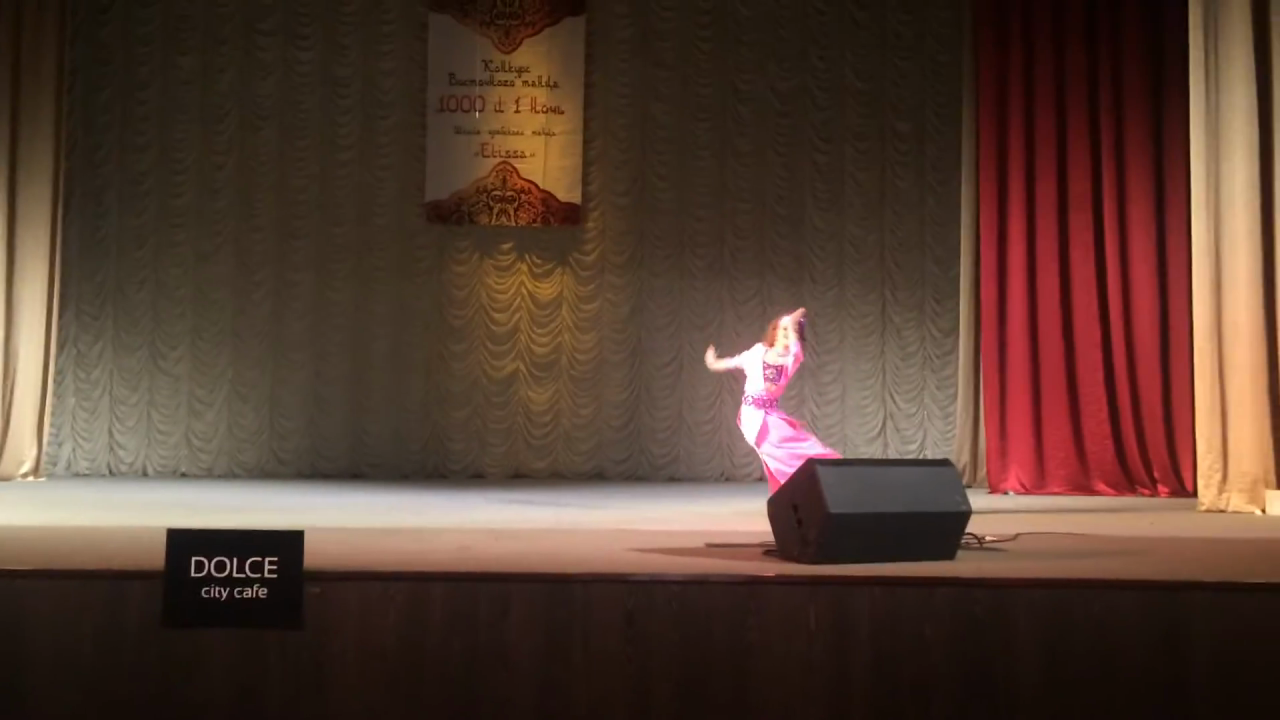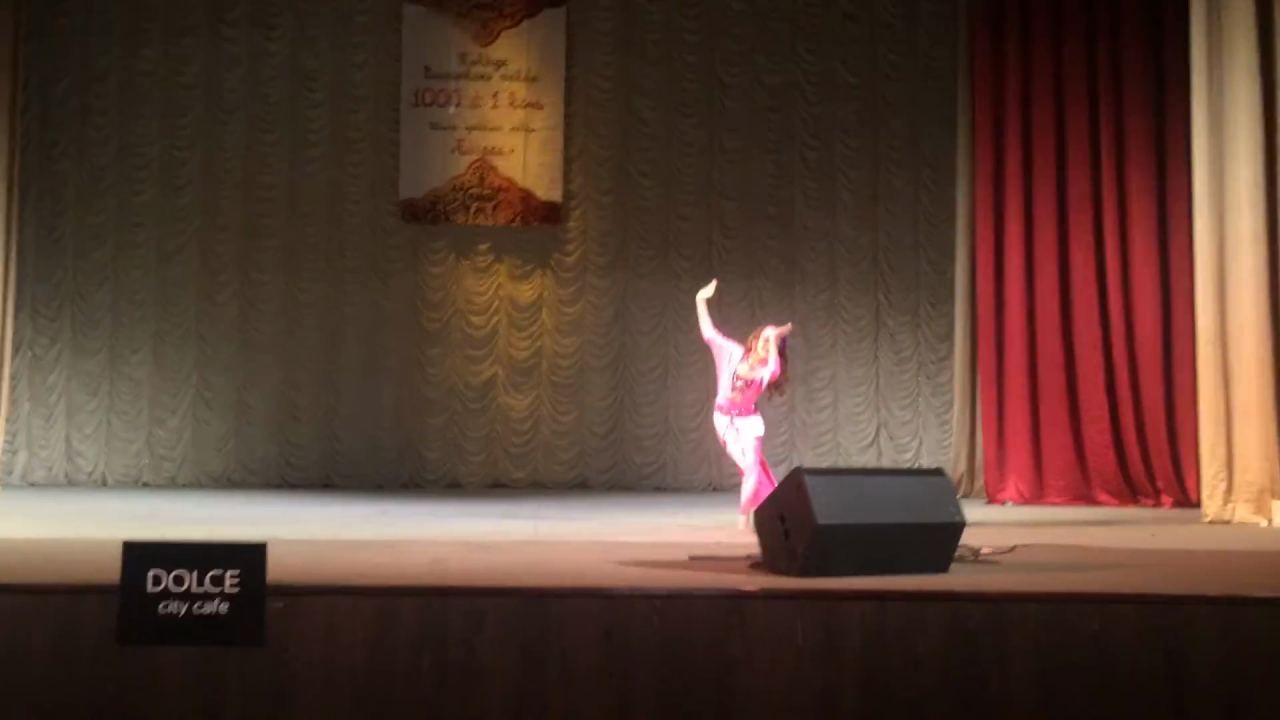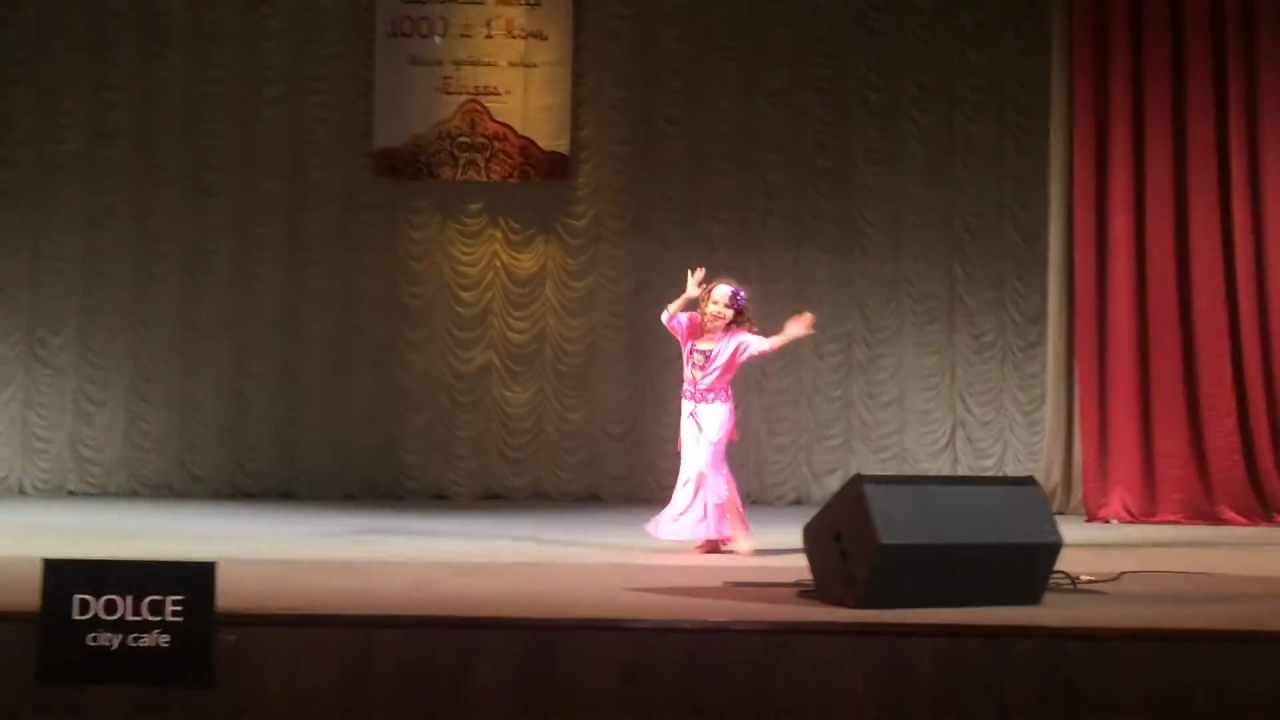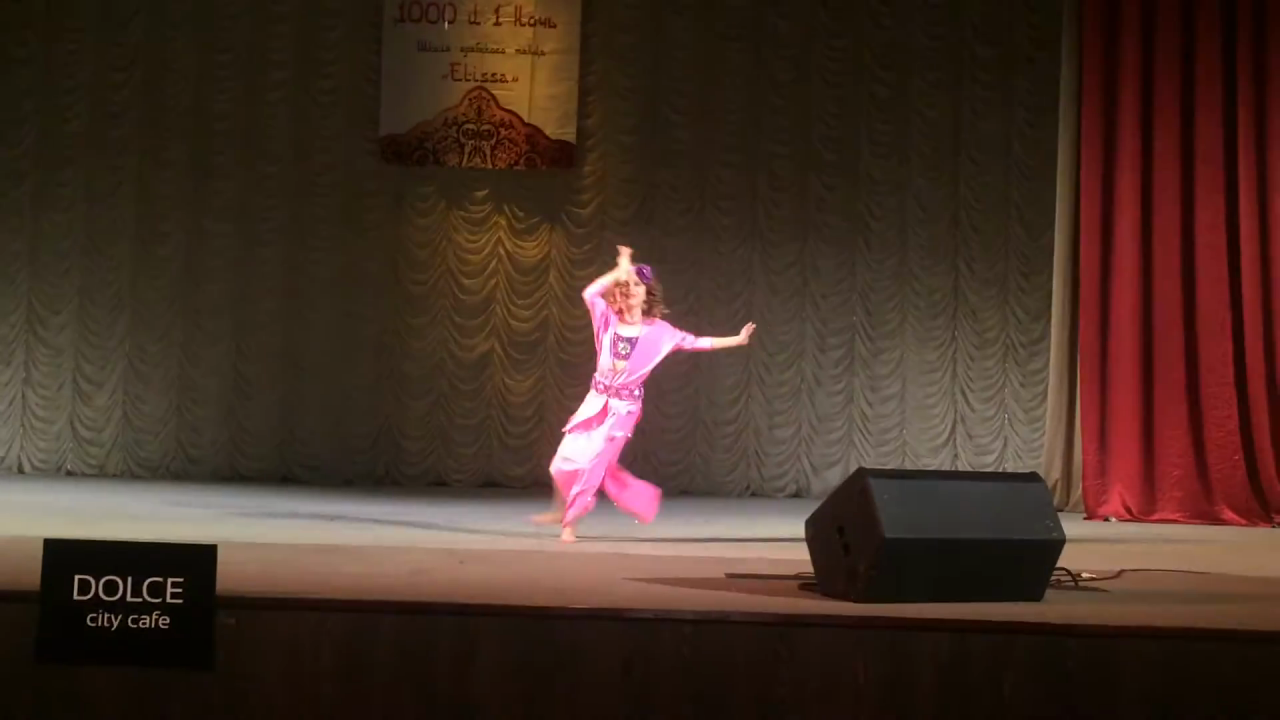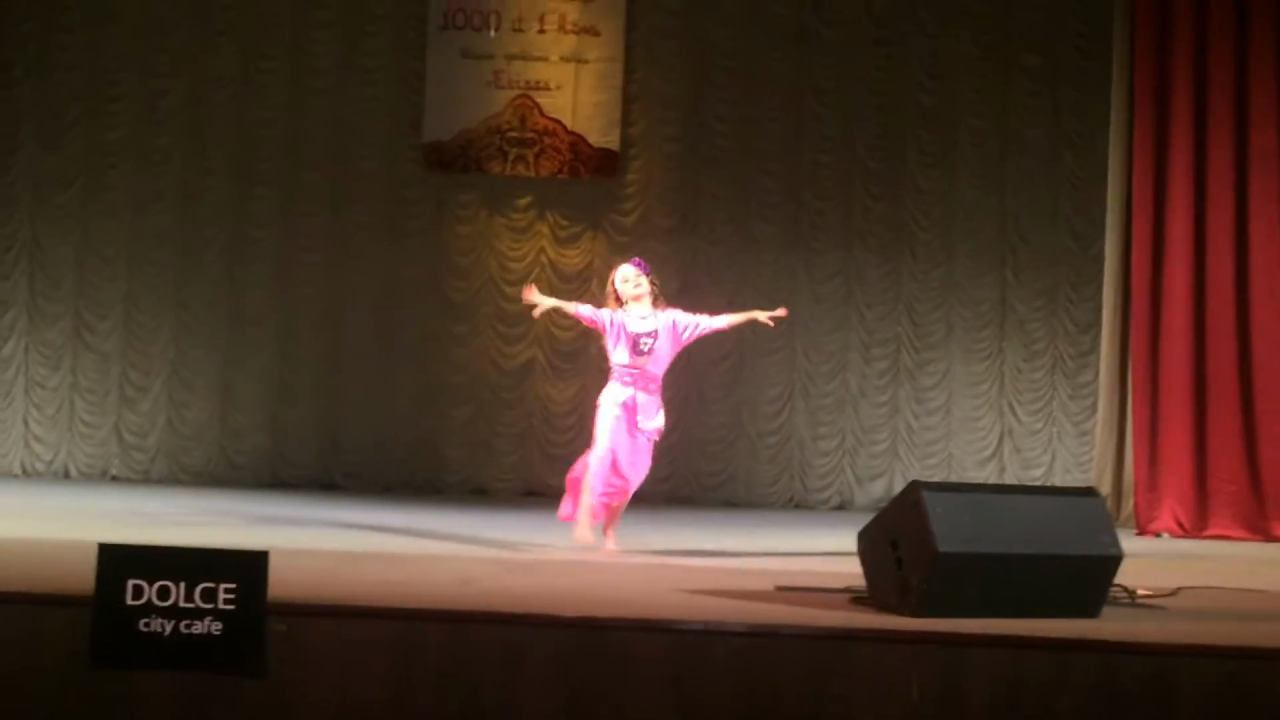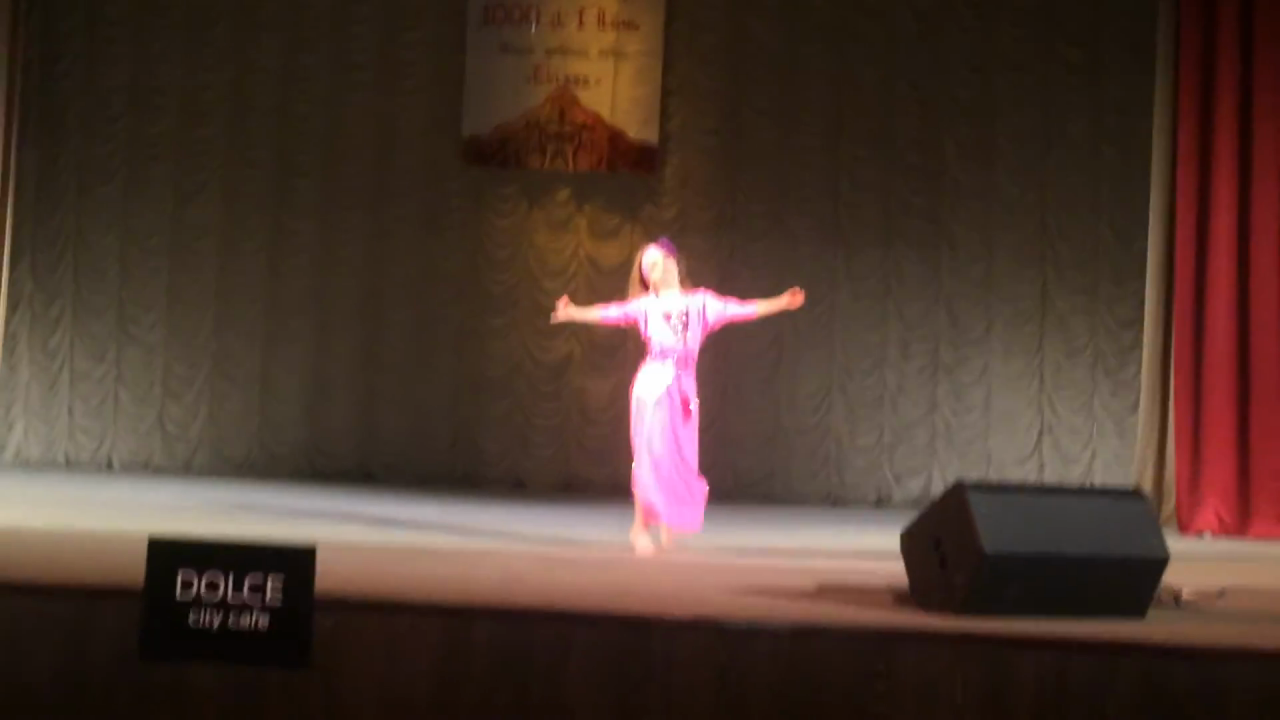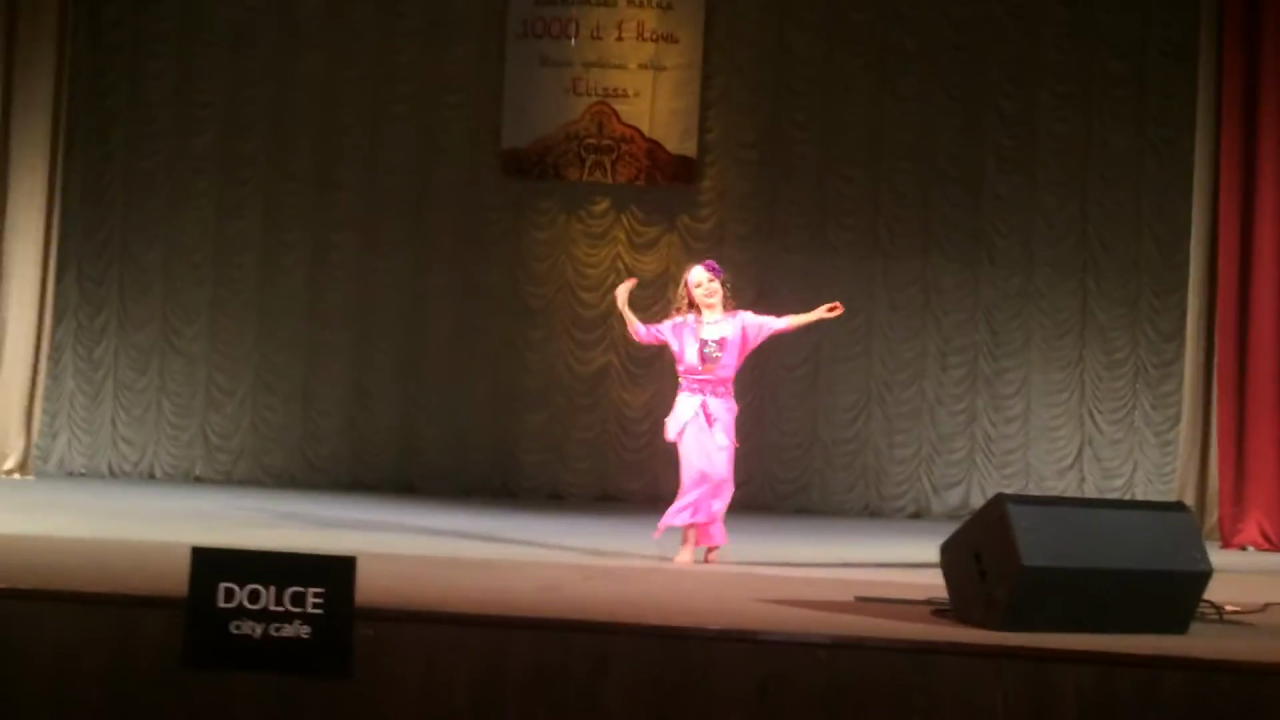
dt=0.4s
person 1, frame 1
left shoulder: (792, 360)
right shoulder: (759, 351)
left elbow: (796, 352)
right elbow: (737, 361)
right wrist: (715, 363)
left hip: (770, 413)
right hip: (751, 412)
right knee: (772, 455)
person 1, frame 2
left shoulder: (766, 371)
right shoulder: (733, 353)
left elbow: (775, 368)
right elbow: (708, 331)
left wrist: (776, 339)
right wrist: (701, 300)
left hip: (747, 420)
right hip: (724, 418)
left knee: (751, 462)
right knee: (747, 463)
left ankle: (746, 514)
person 1, frame 3
left shoulder: (736, 339)
right shoulder: (691, 326)
left elbow: (763, 345)
right elbow: (667, 317)
left wrist: (787, 337)
right wrist: (687, 297)
left hip: (715, 410)
right hip: (690, 409)
left knee: (708, 466)
right knee: (693, 471)
left ankle: (740, 531)
right ankle: (712, 537)
person 1, frame 4
left shoulder: (657, 329)
right shoulder: (609, 317)
left elbow: (695, 342)
right elbow: (590, 295)
left wrist: (736, 340)
right wrist: (618, 273)
left hip: (625, 406)
right hip: (598, 399)
left knee: (591, 464)
right knee: (565, 461)
left ankle: (570, 523)
right ankle: (565, 509)
person 1, frame 5
left shoulder: (672, 319)
right shoulder: (613, 318)
left elbow: (715, 322)
right elbow: (582, 311)
left wrist: (755, 314)
right wrist: (549, 301)
left hip: (648, 400)
right hip: (619, 395)
left knee: (632, 468)
right knee: (605, 452)
left ankle: (609, 529)
right ankle: (583, 520)
person 1, frame 6
left shoulder: (700, 300)
right shoulder: (645, 304)
left elbow: (740, 310)
right elbow: (613, 314)
left wrist: (779, 303)
right wrist: (577, 313)
left hip: (682, 385)
right hip: (652, 383)
left knee: (680, 456)
right knee: (650, 455)
left ankle: (667, 520)
right ankle: (641, 529)
person 1, frame 7
left shoulder: (739, 321)
right shoulder: (681, 324)
left elbow: (777, 324)
right elbow: (642, 335)
left wrist: (815, 315)
right wrist: (625, 308)
left hip: (719, 406)
right hip: (688, 405)
left knee: (718, 474)
right knee: (695, 471)
left ankle: (709, 539)
right ankle: (690, 542)
